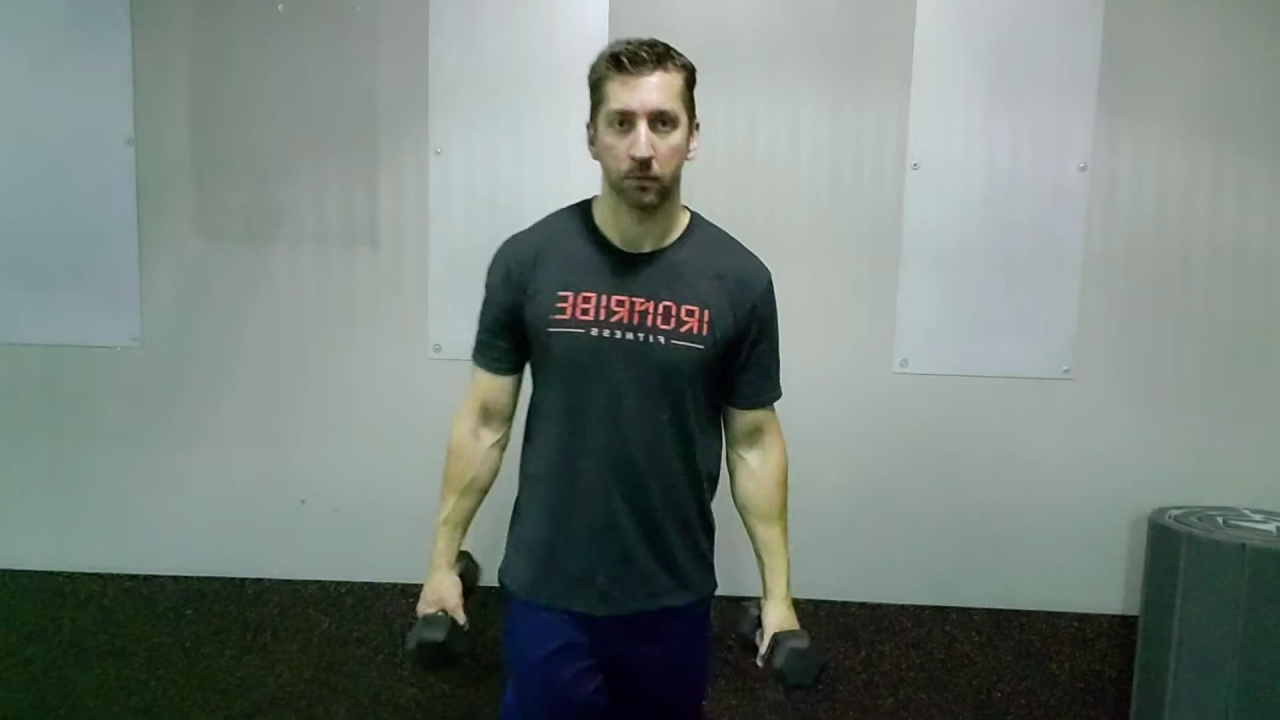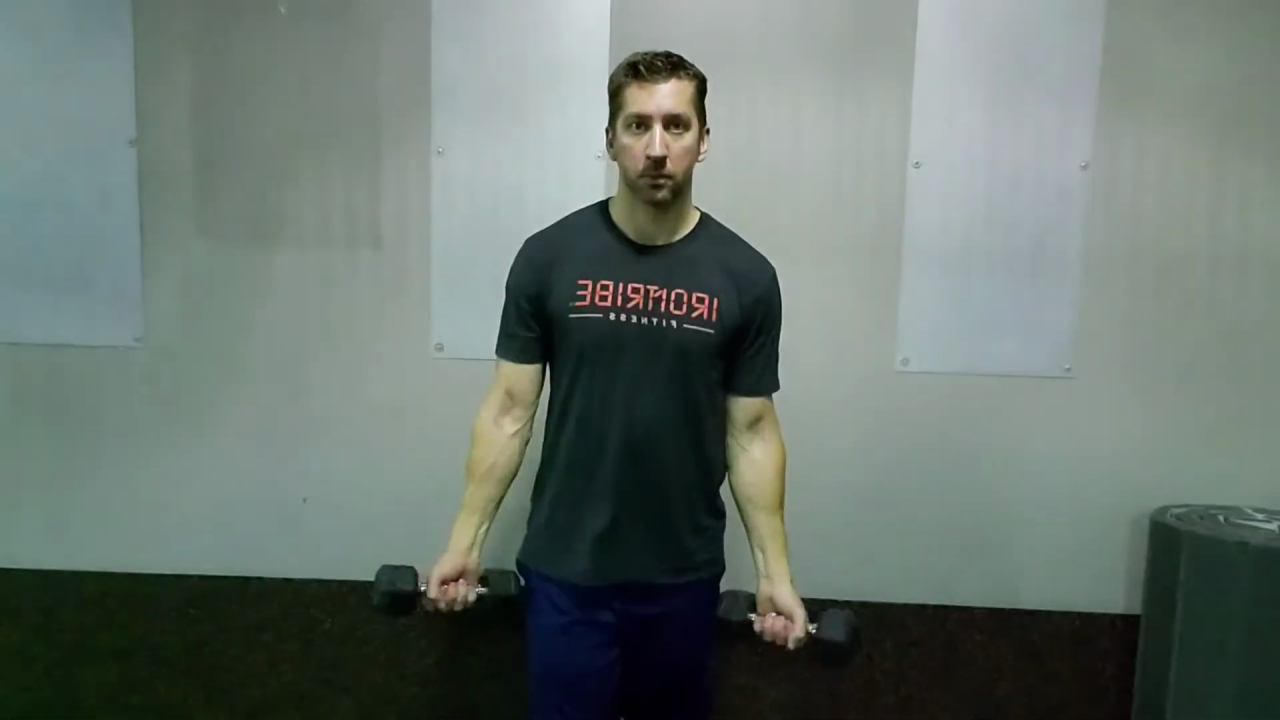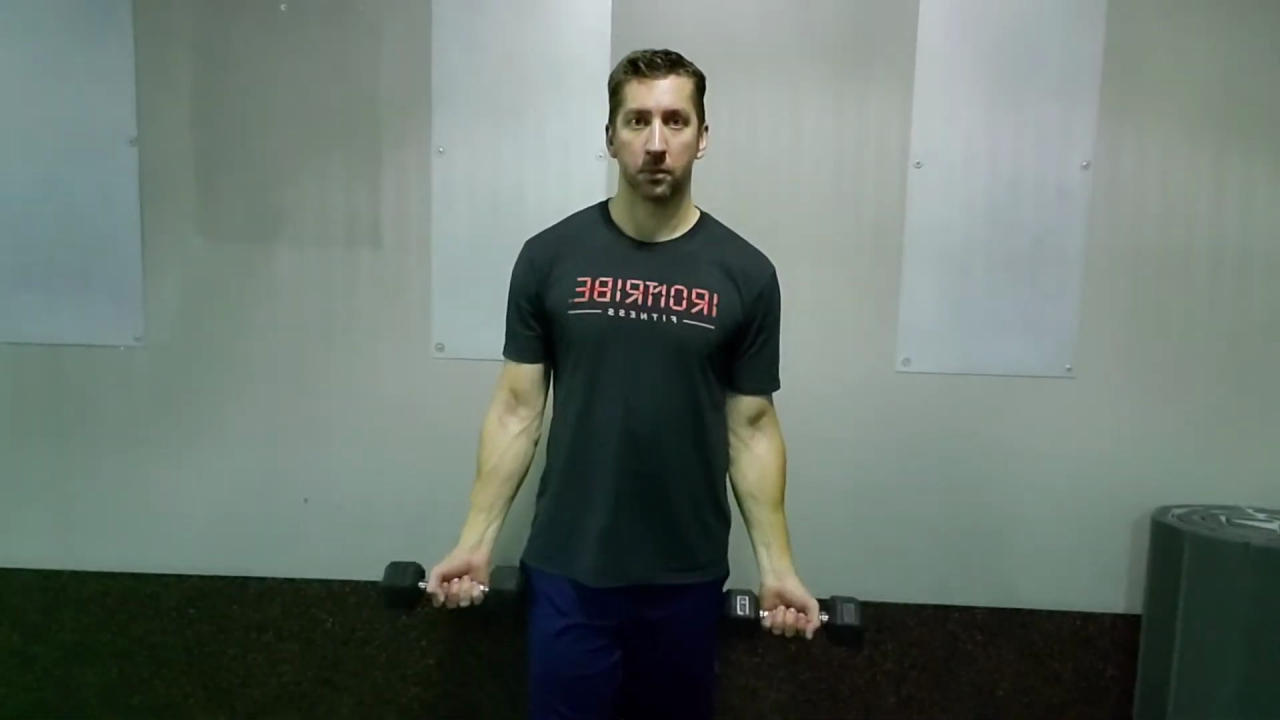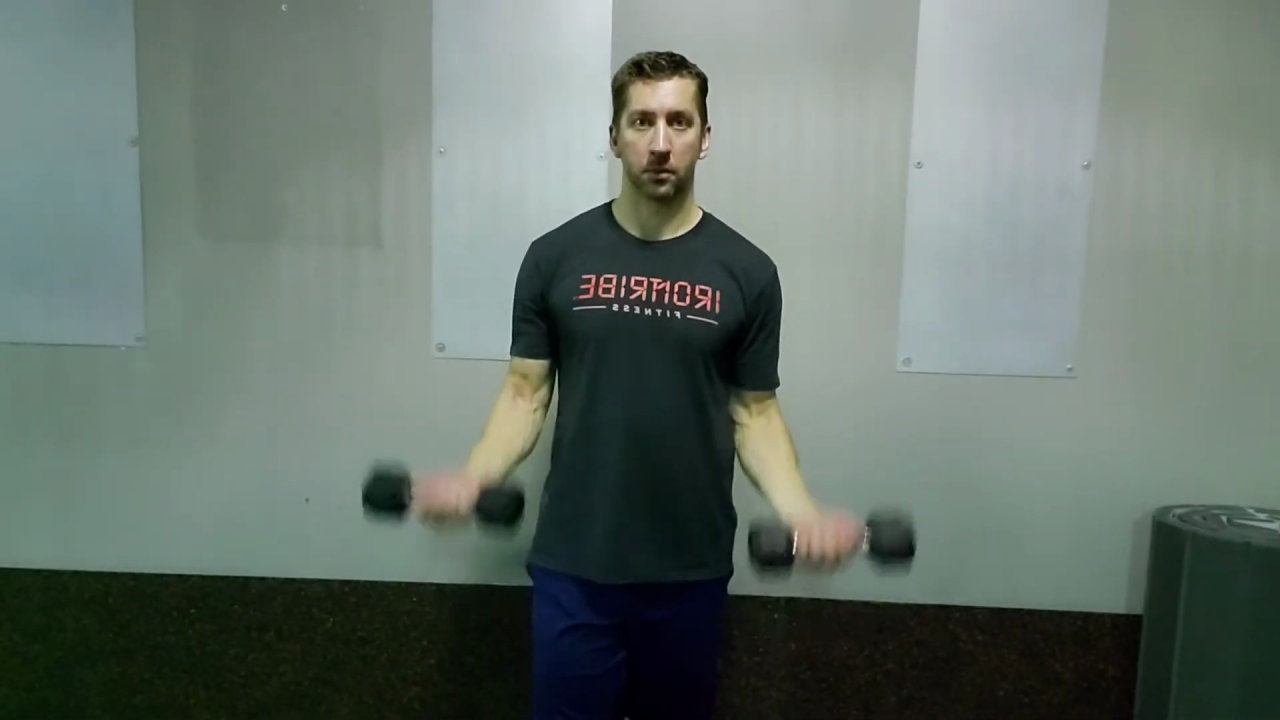
dt=0.4s
person 1, frame 1
left shoulder: (738, 279)
right shoulder: (527, 261)
left elbow: (753, 438)
right elbow: (485, 420)
left wrist: (778, 590)
right wrist: (443, 558)
left hip: (673, 594)
right hip: (550, 590)
person 1, frame 2
left shoulder: (745, 275)
right shoulder: (549, 257)
left elbow: (752, 430)
right elbow: (509, 410)
left wrist: (775, 571)
right wrist: (465, 541)
left hip: (684, 572)
right hip: (568, 568)
person 1, frame 3
left shoulder: (745, 273)
right shoulder: (549, 257)
left elbow: (752, 426)
right elbow: (517, 410)
left wrist: (777, 564)
right wrist: (476, 540)
left hip: (687, 572)
right hip: (569, 567)
person 1, frame 4
left shoulder: (746, 270)
right shoulder: (555, 256)
left elbow: (754, 411)
right elbow: (526, 393)
left wrist: (800, 510)
right wrist: (474, 478)
left hip: (691, 567)
right hip: (573, 563)
